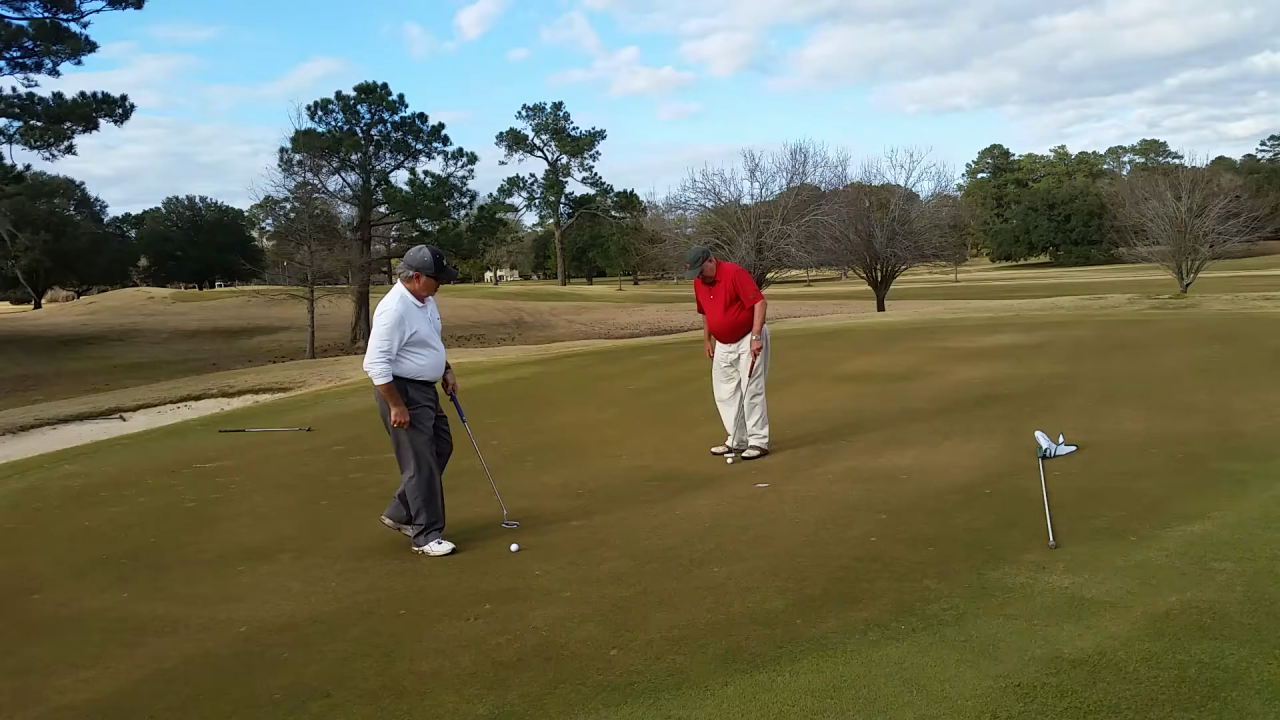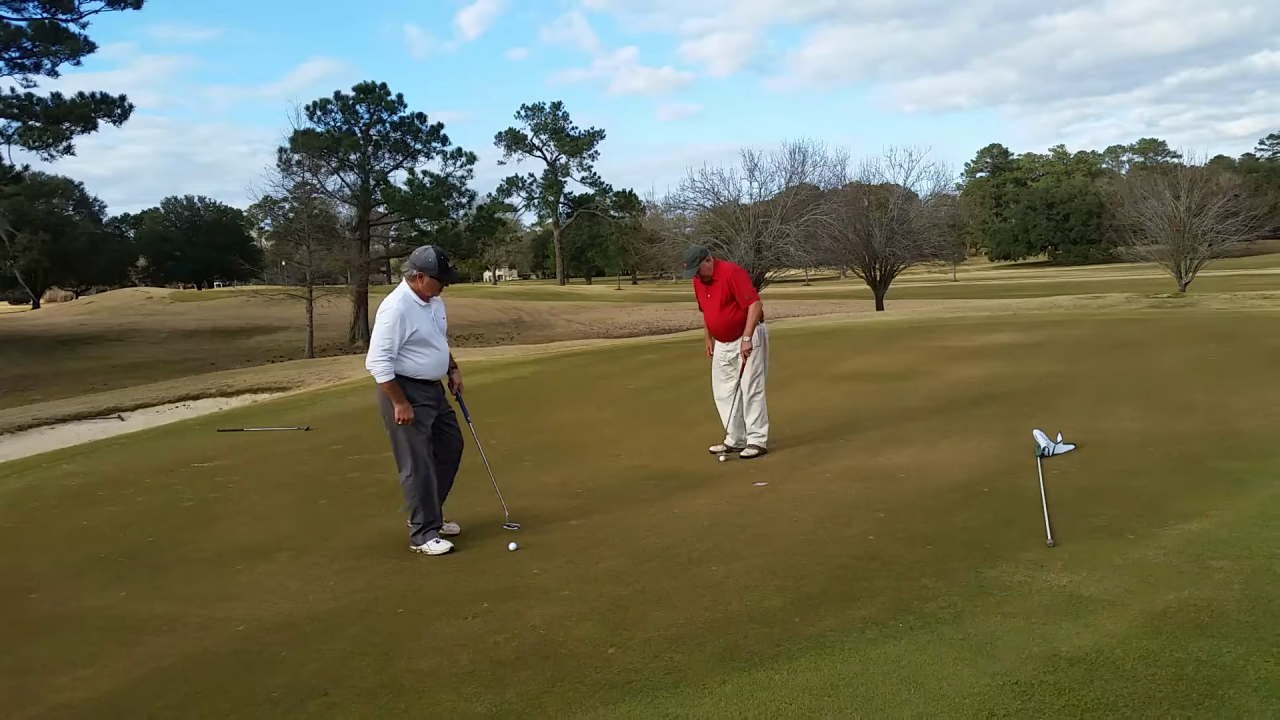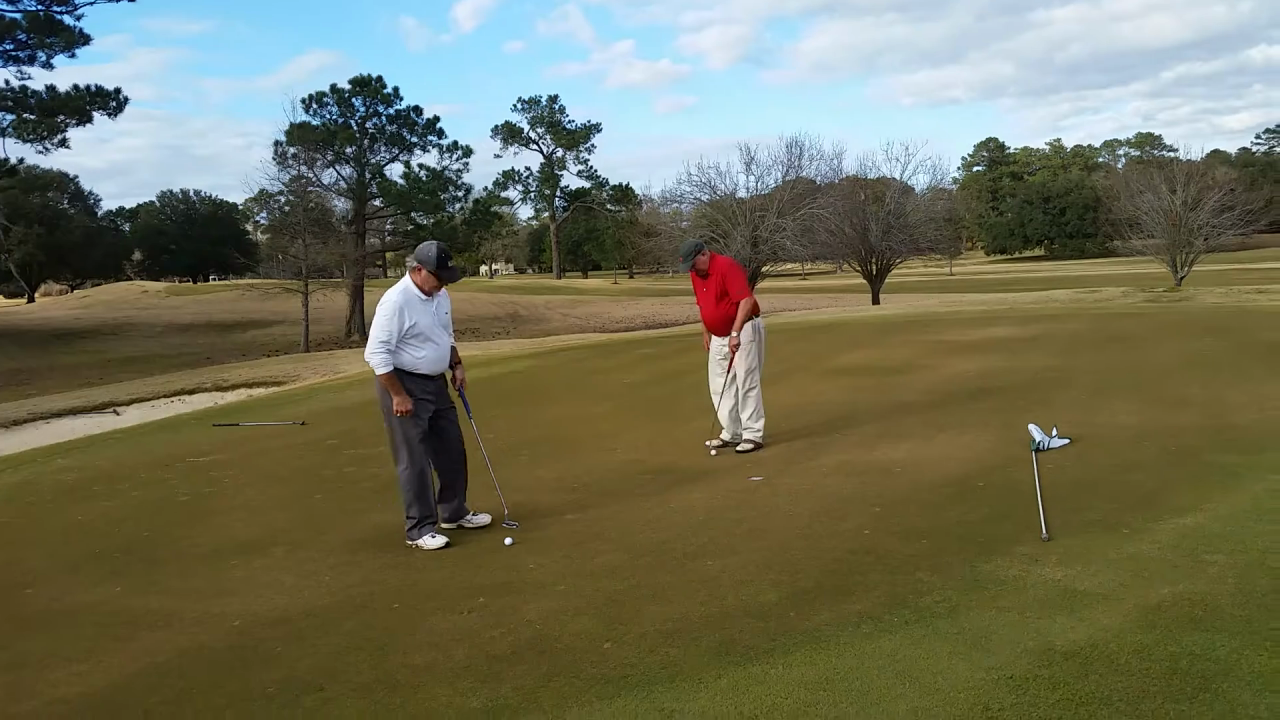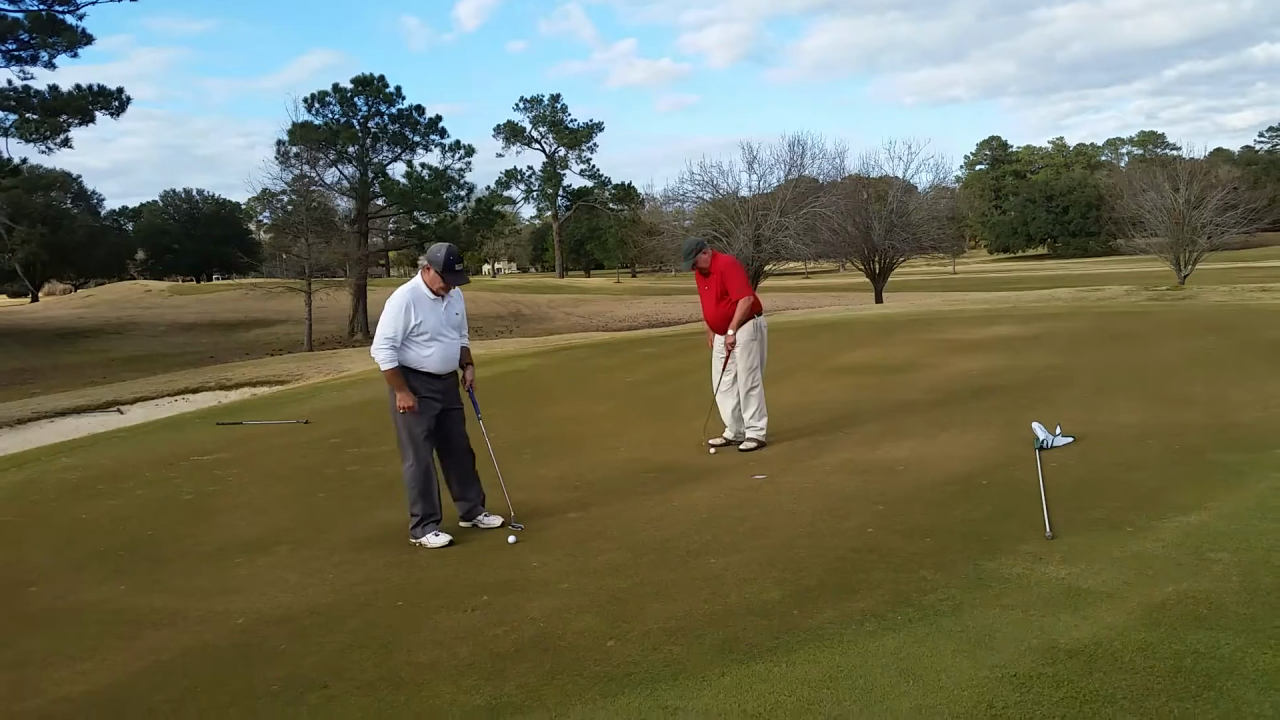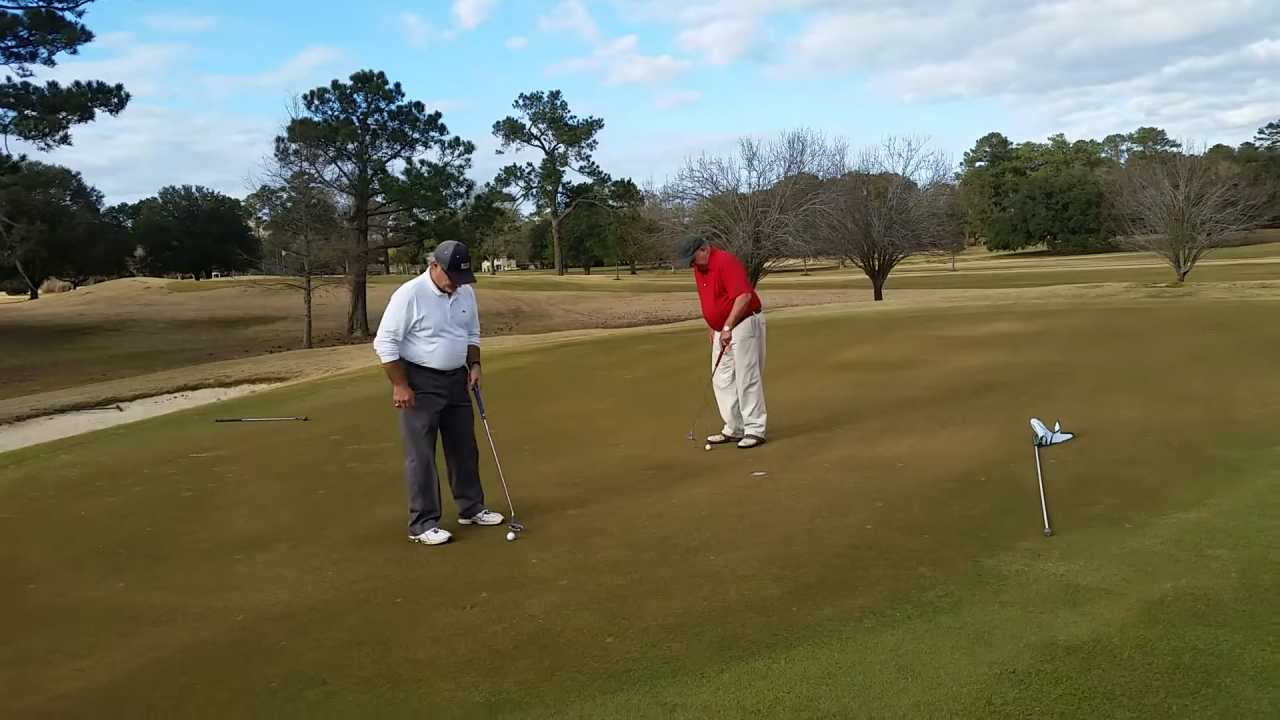
dt=0.1s
person 1, frame 1
left shoulder: (426, 300)
right shoulder: (393, 309)
right elbow: (376, 364)
left wrist: (446, 371)
right wrist: (397, 406)
left hip: (427, 390)
right hip: (404, 394)
left knee: (441, 450)
right knee: (421, 464)
left ankle: (401, 512)
right ankle: (425, 534)
person 1, frame 2
left shoulder: (433, 300)
right shoulder: (396, 308)
right elbow: (378, 362)
left wrist: (453, 370)
right wrist: (400, 403)
left hip: (432, 389)
right hip: (406, 392)
left knee: (451, 447)
right knee: (418, 464)
left ankle: (425, 515)
right ankle: (424, 533)
person 1, frame 3
left shoulder: (440, 295)
right shoulder: (396, 301)
right elbow: (377, 354)
left wrist: (456, 366)
right wrist: (398, 395)
left hip: (437, 383)
right hip: (407, 387)
left knee: (452, 449)
right knee: (414, 459)
left ankle: (454, 511)
right ankle: (420, 528)
person 1, frame 4
left shoulder: (454, 295)
right shoulder: (404, 299)
right elbow: (383, 350)
left wrist: (467, 366)
right wrist: (402, 391)
left hip: (447, 382)
right hip: (415, 384)
left knee: (459, 450)
right knee: (419, 457)
left ankle: (471, 510)
right ankle: (423, 526)
person 1, frame 5
left shoulder: (466, 293)
right shoulder: (410, 295)
left elbow: (471, 333)
right elbow: (385, 342)
left wrist: (474, 365)
right wrist: (400, 385)
left hip: (455, 379)
right hip: (420, 381)
left knee: (464, 446)
right knee: (421, 454)
left ankle: (471, 507)
right ankle: (423, 523)
person 2, frame 1
left shoulder: (735, 273)
right shoulder: (699, 282)
left elbow: (760, 303)
left wrist: (755, 337)
right wrist: (708, 340)
left hip: (749, 340)
right hip: (723, 344)
left knee: (751, 390)
right knee: (724, 393)
left ankle: (759, 441)
right ankle: (737, 440)
person 2, frame 2
left shoulder: (732, 272)
right shoulder: (698, 281)
left elbow: (755, 304)
left wrist: (748, 338)
right wrist: (708, 338)
left hip: (746, 340)
right hip: (722, 342)
left knee: (751, 389)
right knee: (723, 392)
left ankle: (757, 440)
right ankle: (736, 439)
person 2, frame 3
left shoulder: (727, 266)
right shoulder: (696, 274)
left elbow: (746, 300)
left wrist: (735, 333)
right wrist: (706, 332)
left hip: (744, 331)
right hip: (719, 337)
left knee: (746, 383)
right knee: (720, 386)
left ankle: (753, 435)
right ankle: (732, 433)
person 2, frame 4
left shoulder: (728, 265)
right shoulder: (700, 272)
left elbow: (746, 300)
left wrist: (731, 331)
right wrist: (710, 330)
left hip: (745, 329)
right hip: (722, 335)
left knee: (748, 382)
right knee: (723, 384)
left ankle: (756, 433)
right ankle: (735, 432)
person 2, frame 5
left shoulder: (726, 262)
right shoulder: (700, 269)
left elbow: (744, 296)
left wrist: (727, 327)
right wrist: (713, 327)
left hip: (744, 326)
right hip: (723, 331)
left knee: (747, 379)
right knee: (723, 381)
left ankle: (755, 430)
right ankle: (734, 428)
